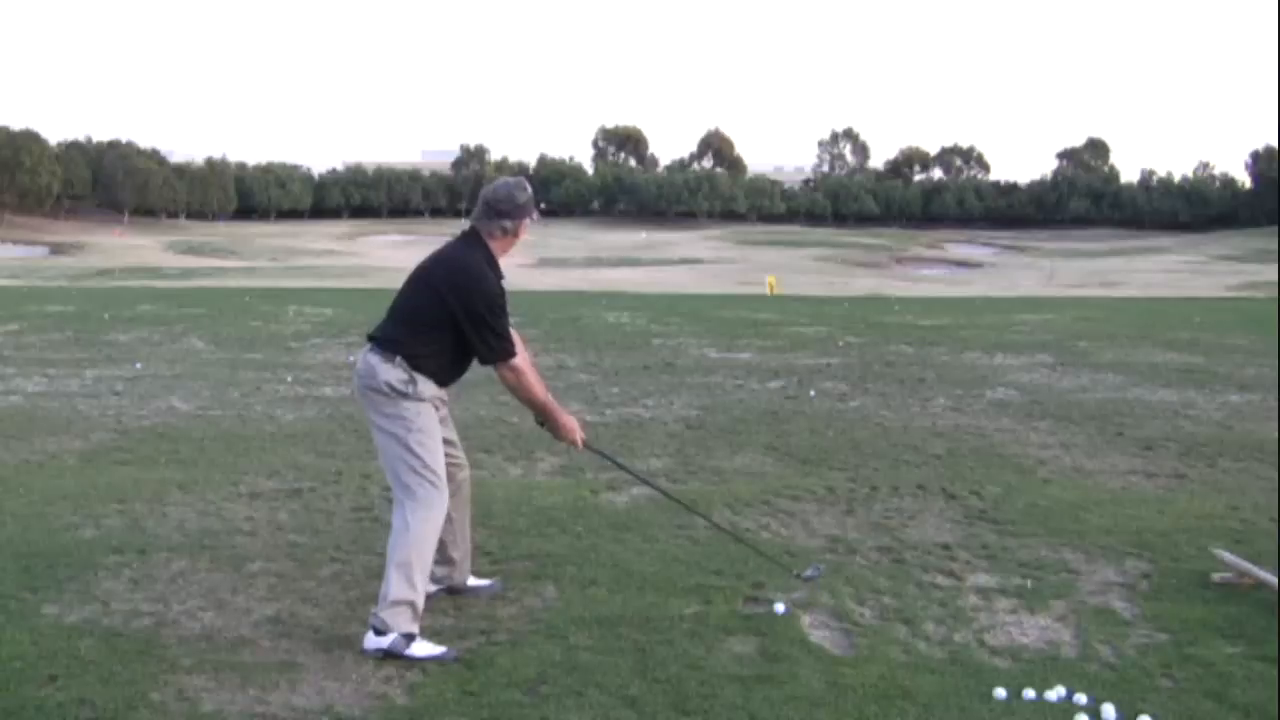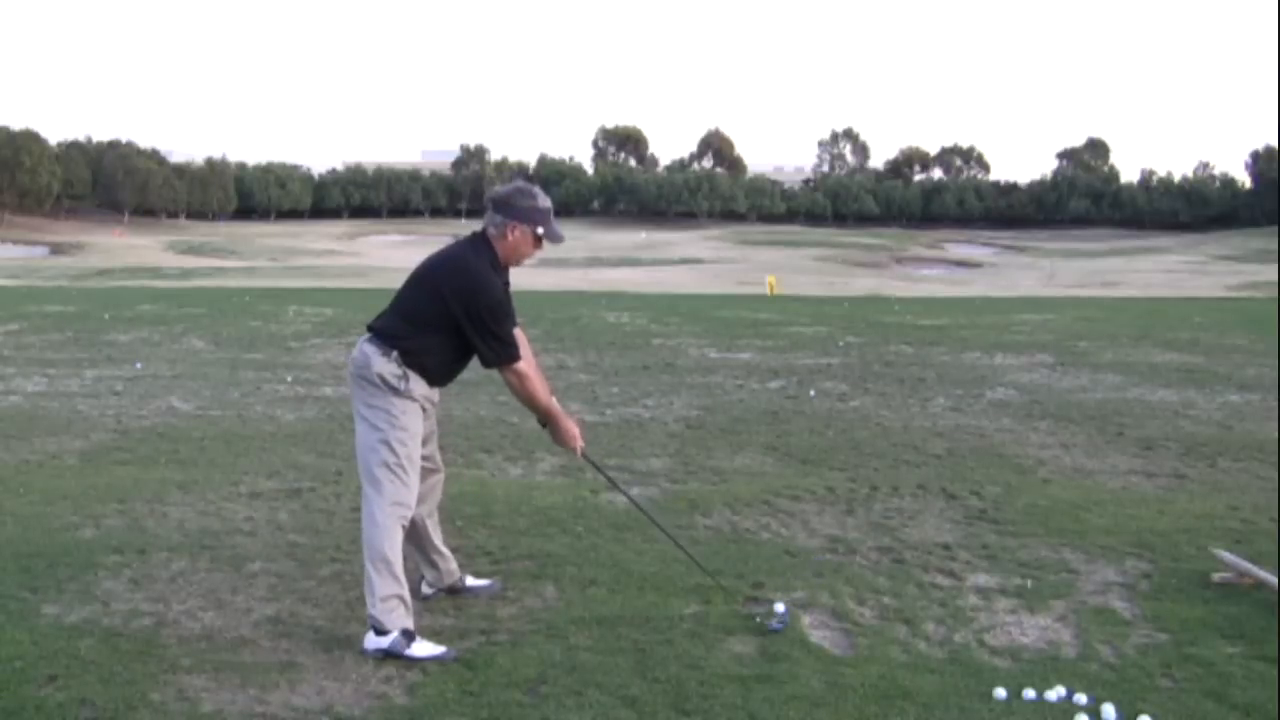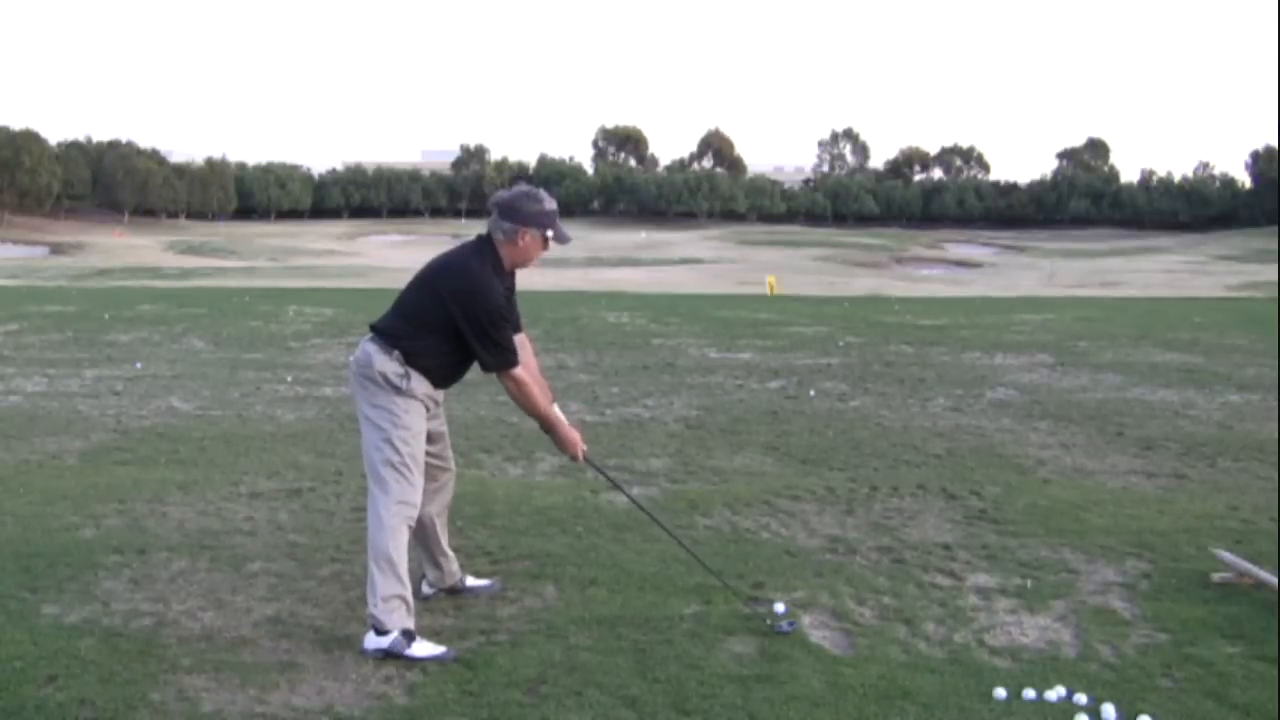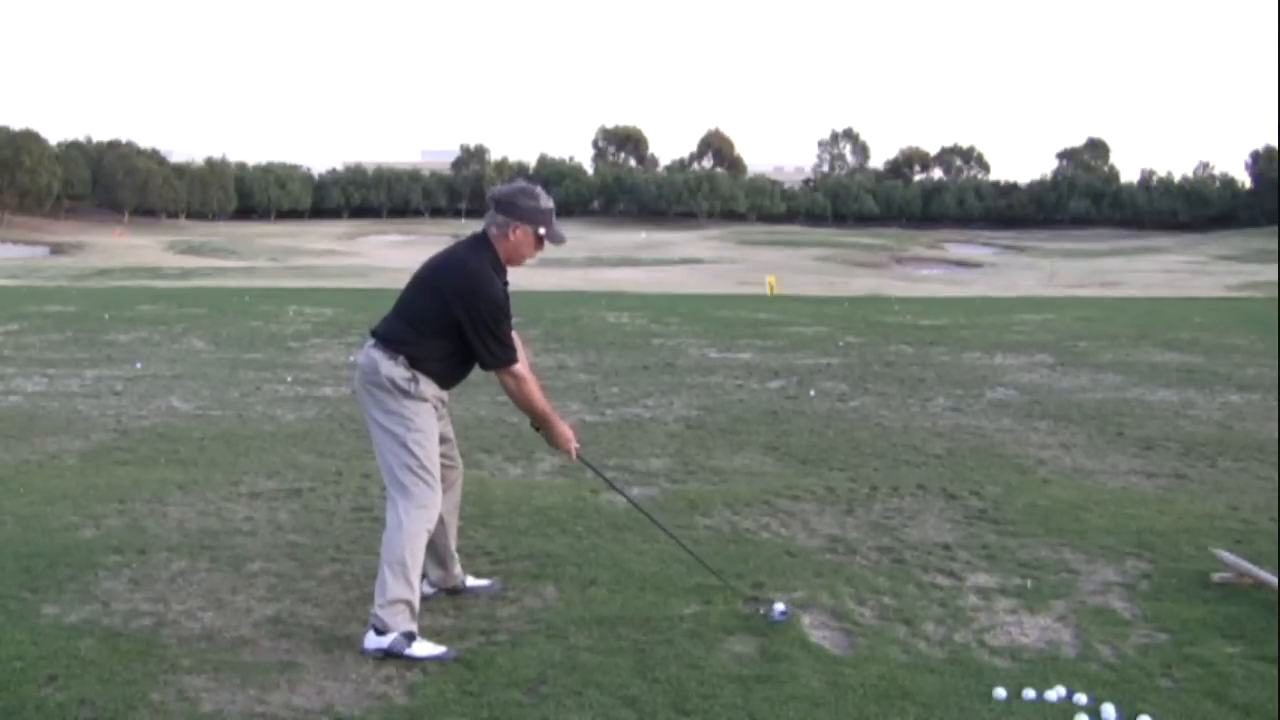
dt=0.7s
person 1, frame 1
left shoulder: (474, 260)
right shoulder: (470, 274)
left elbow: (510, 341)
right elbow: (507, 366)
left wrist: (549, 404)
right wrist: (553, 416)
left hip: (417, 380)
right hip: (397, 383)
left knee: (452, 475)
right knee: (425, 497)
left ankle: (449, 573)
right ankle: (391, 628)
person 1, frame 2
left shoulder: (485, 262)
right shoulder: (474, 276)
left elbow: (516, 339)
right elbow: (513, 368)
left wrist: (553, 406)
right wrist: (556, 420)
left hip: (411, 377)
right hip: (390, 376)
left knee: (425, 481)
right knee: (392, 497)
left ankle: (440, 575)
right ankle: (387, 628)
person 1, frame 3
left shoulder: (492, 267)
right shoulder: (475, 282)
left elbow: (519, 343)
right elbow: (511, 376)
left wrist: (556, 410)
right wrist: (557, 429)
left hip: (415, 377)
right hip: (392, 376)
left knee: (437, 477)
right knee: (399, 497)
left ankle: (441, 576)
right ankle: (388, 629)
person 1, frame 4
left shoulder: (481, 262)
right shoulder: (476, 278)
left elbow: (511, 343)
right elbow: (509, 373)
left wrist: (543, 411)
right wrist: (551, 424)
left hip: (413, 378)
right hip: (399, 380)
left knee: (445, 475)
right knee: (418, 497)
left ankle: (442, 576)
right ankle: (390, 628)
